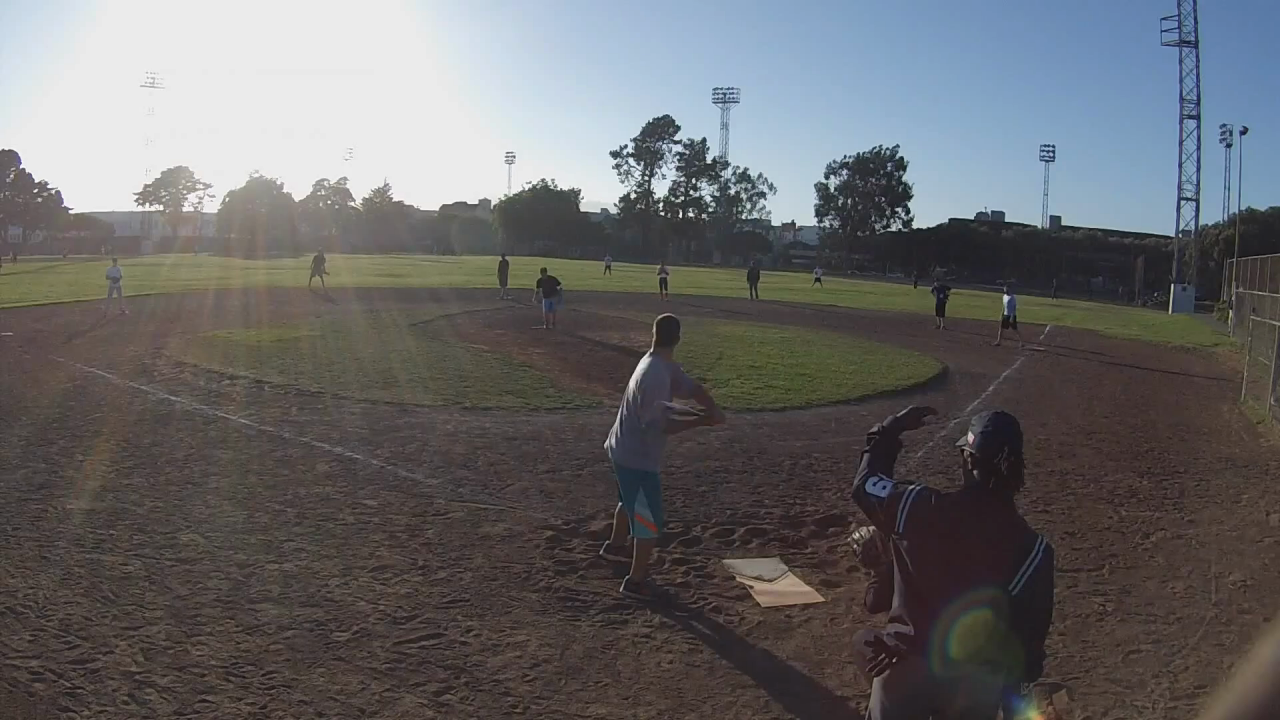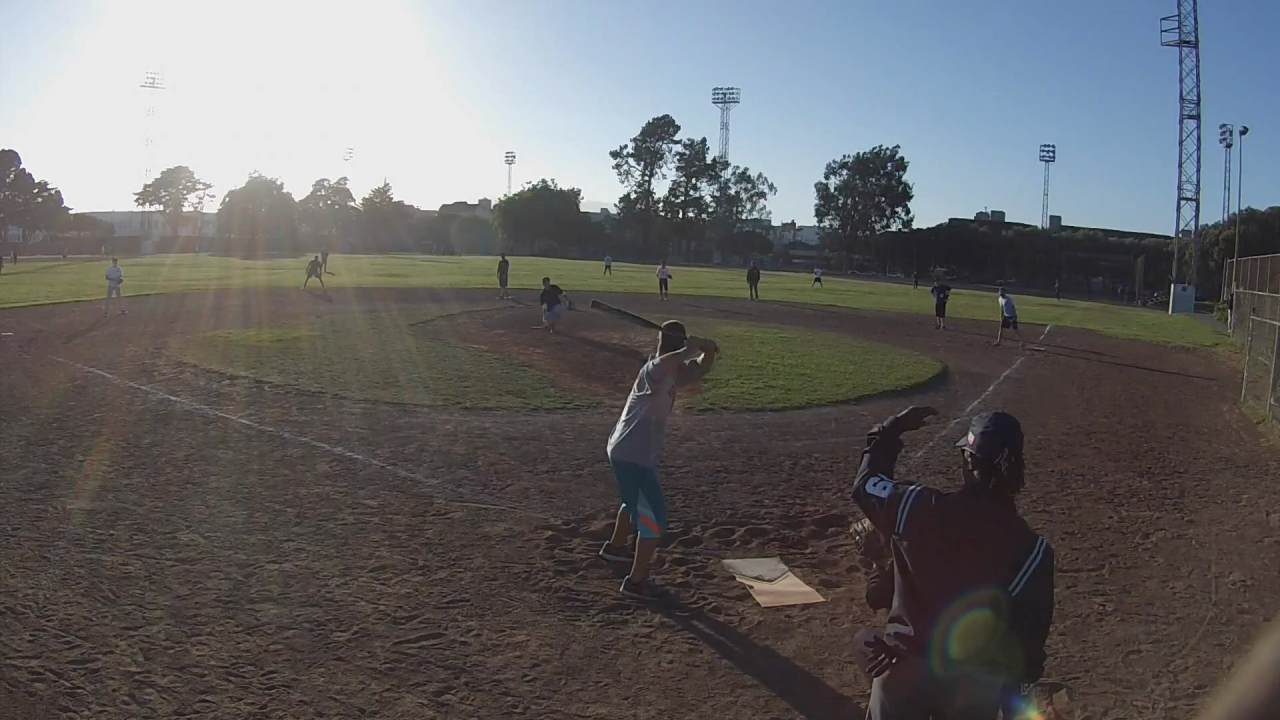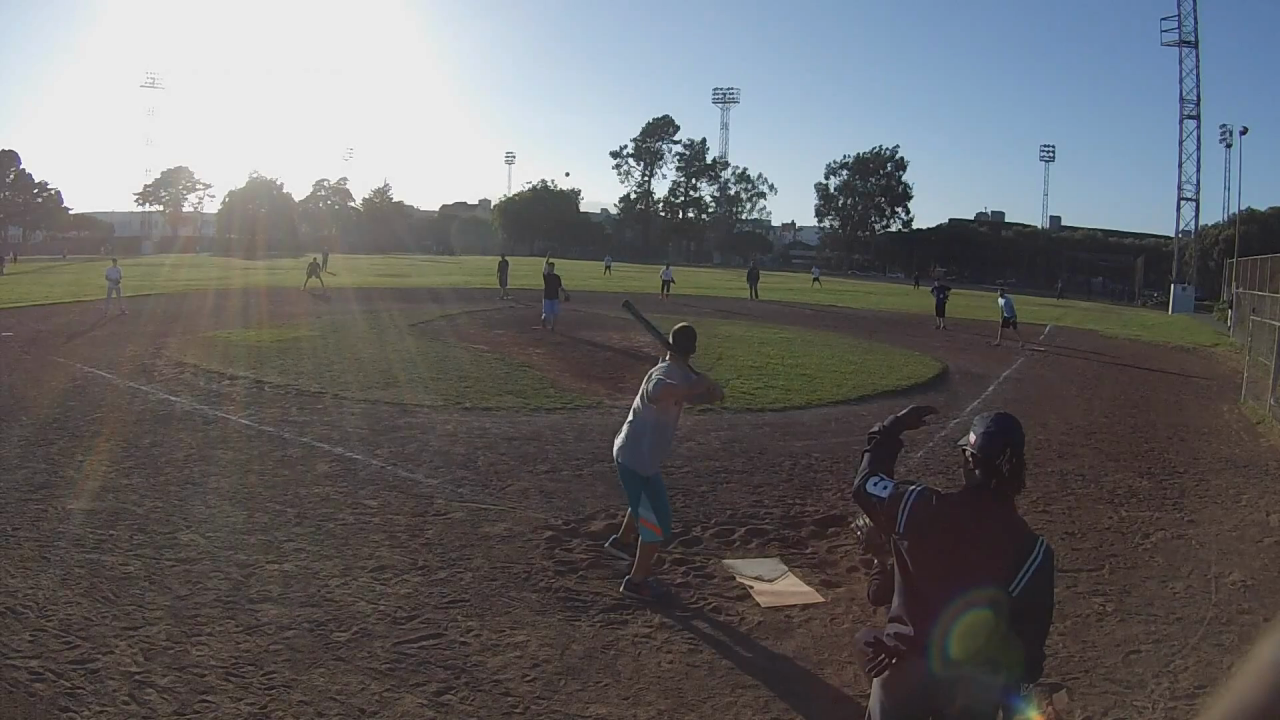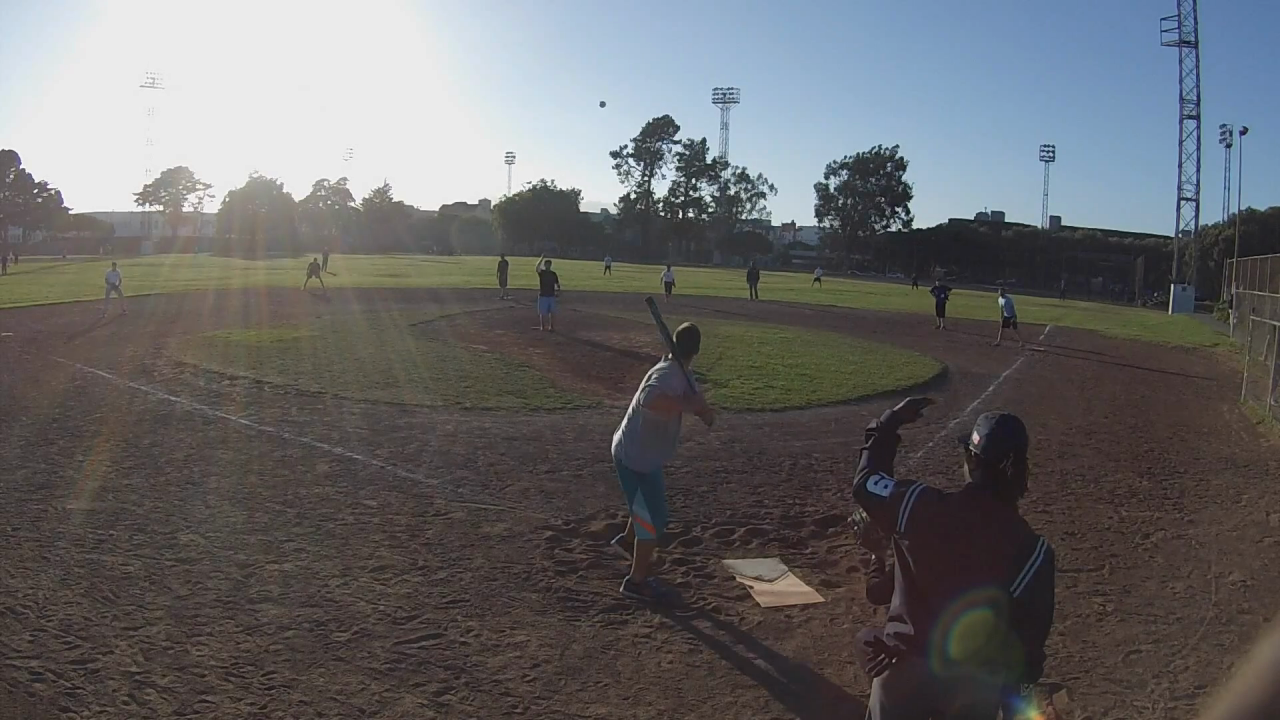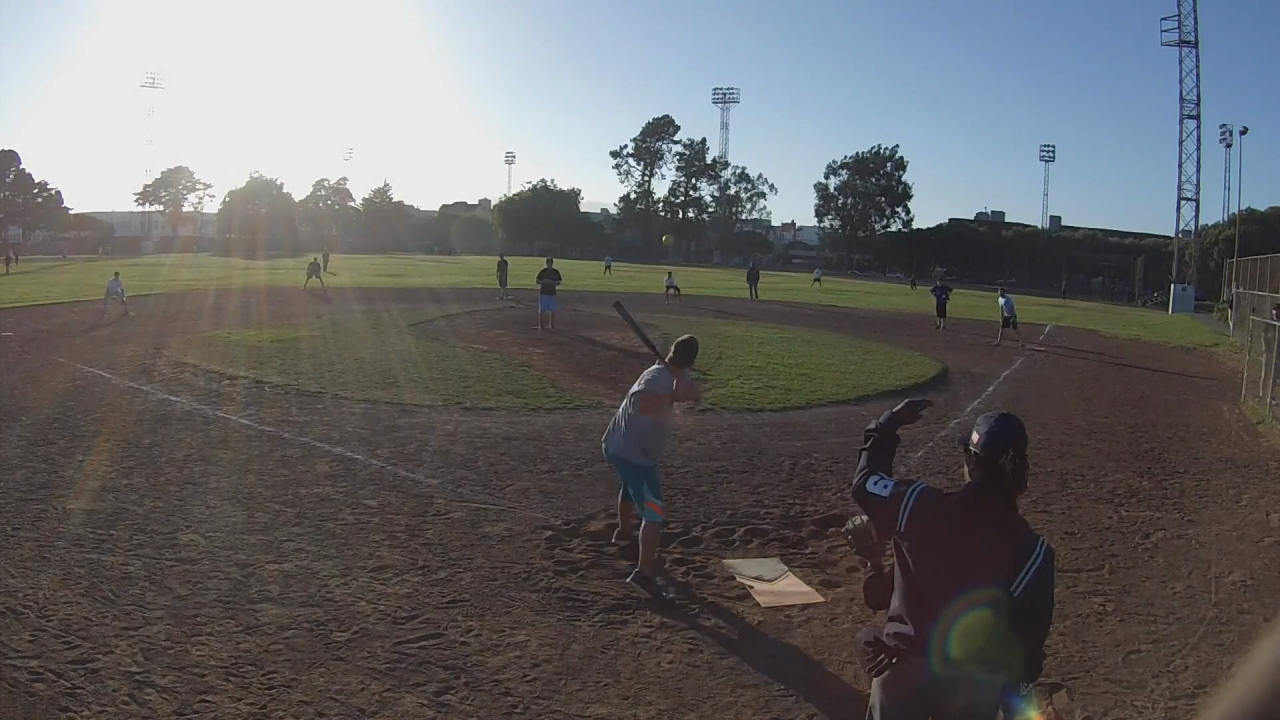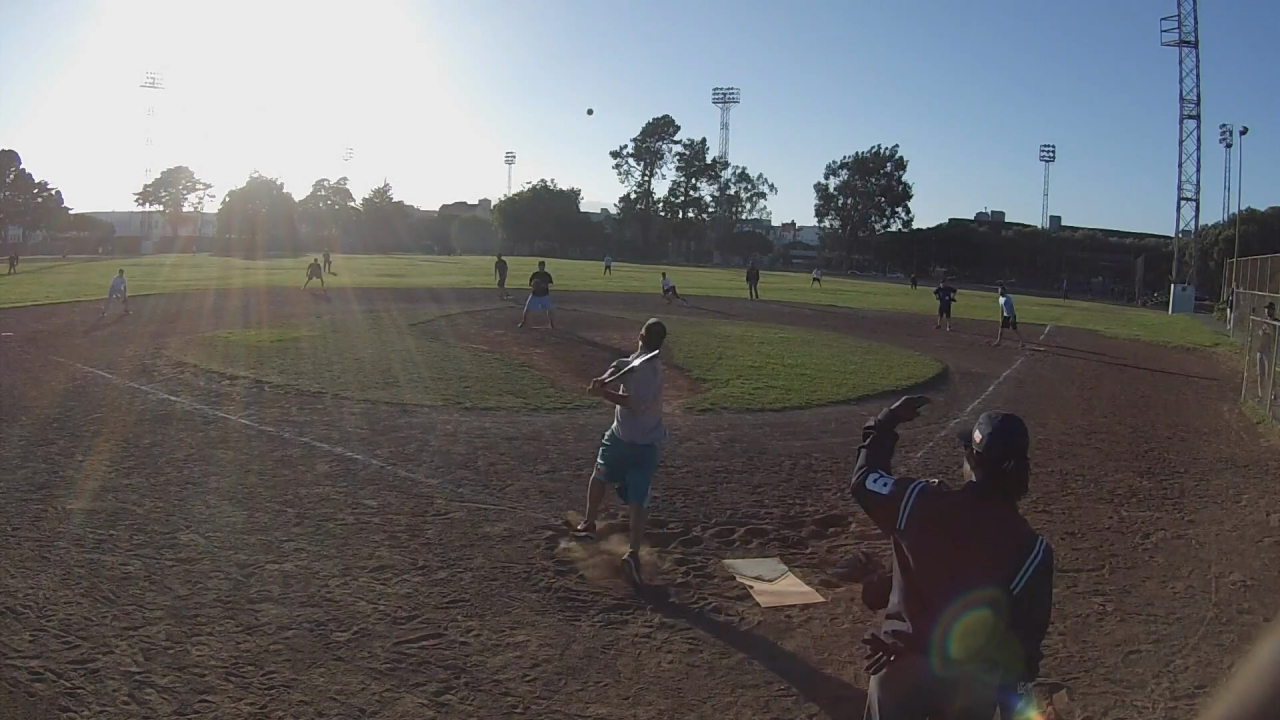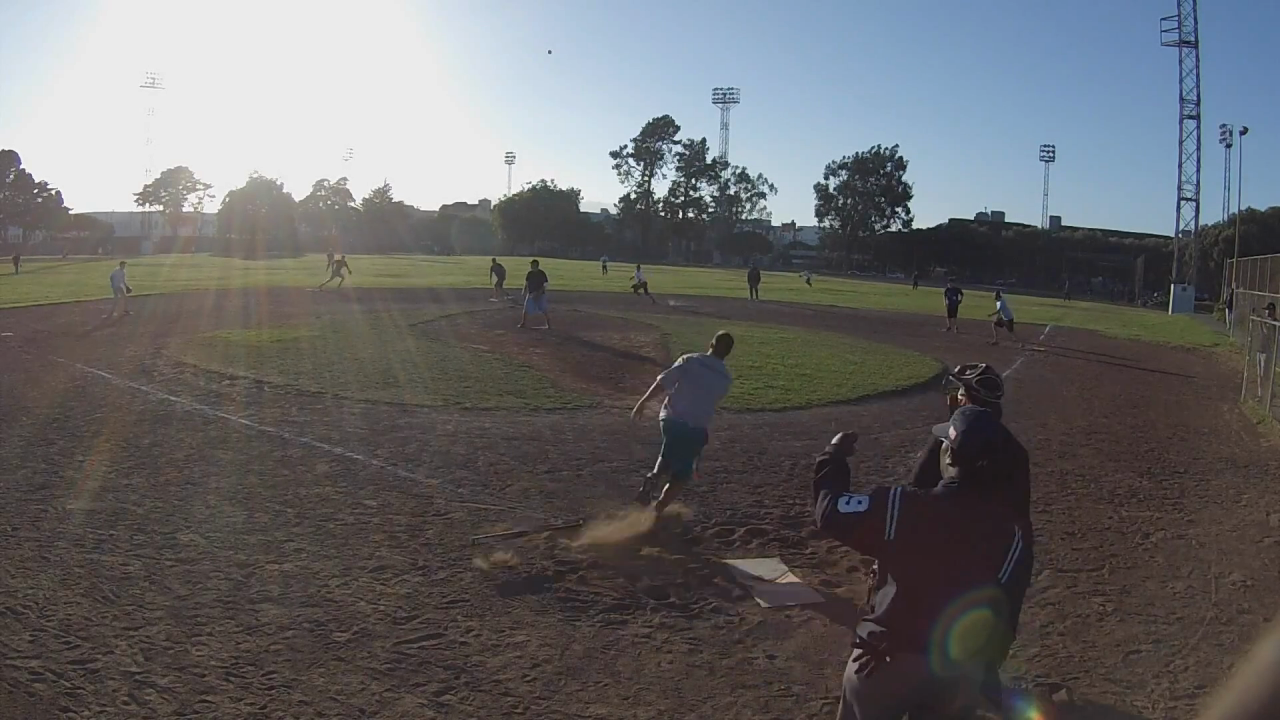
dt=0.5s
person 1, frame 1
left shoulder: (919, 509)
right shoulder: (1031, 550)
left elbow: (865, 485)
right elbow: (1031, 634)
left wrist: (890, 430)
right wrist: (1016, 693)
left hip: (907, 671)
right hip: (978, 684)
person 1, frame 2
left shoulder: (919, 509)
right shoulder: (1032, 551)
left elbow: (865, 485)
right elbow: (1030, 636)
left wrist: (891, 430)
right wrist: (1017, 690)
left hip: (906, 671)
right hip: (978, 685)
person 1, frame 3
left shoulder: (920, 509)
right shoulder: (1031, 551)
left elbow: (866, 483)
right elbow: (1031, 635)
left wrist: (891, 429)
right wrist: (1017, 689)
left hip: (906, 671)
right hip: (977, 684)
person 1, frame 4
left shoulder: (921, 508)
right shoulder: (1031, 551)
left elbow: (866, 482)
right elbow: (1031, 633)
left wrist: (889, 423)
right wrist: (1018, 687)
left hip: (906, 671)
right hip: (977, 684)
person 1, frame 5
left shoulder: (920, 507)
right shoulder: (1031, 550)
left elbow: (865, 482)
right elbow: (1031, 632)
left wrist: (888, 424)
right wrist: (1017, 686)
left hip: (905, 670)
right hip: (977, 683)
person 1, frame 6
left shoulder: (919, 505)
right shoulder: (1029, 549)
left elbow: (864, 480)
right elbow: (1027, 632)
left wrist: (886, 422)
right wrist: (1013, 689)
left hip: (903, 667)
right hip: (973, 680)
person 1, frame 7
left shoulder: (900, 509)
right shoulder: (1008, 536)
left elbow: (832, 514)
right elbow: (1001, 617)
left wrist: (833, 458)
right wrist: (978, 666)
left hip: (886, 663)
right hip: (958, 671)
person 2, frame 1
left shoulder: (660, 364)
right shoulder: (656, 374)
left elbow: (692, 386)
right elbow: (656, 424)
left wrist: (712, 409)
right wrist: (701, 420)
left hip: (625, 448)
right hip: (638, 455)
left knee: (631, 502)
right knee: (649, 517)
left ankle: (615, 546)
right ankle: (637, 582)
person 2, frame 2
left shoulder: (673, 369)
right shoulder: (656, 368)
left elbow: (701, 369)
right elbow: (660, 368)
left wrist: (708, 351)
right wrist: (688, 351)
left hip: (629, 450)
right hip: (633, 454)
left knee: (636, 503)
right knee: (654, 518)
left ankle: (615, 546)
right ankle: (636, 581)
person 2, frame 3
left shoulder: (681, 376)
right shoulder: (664, 374)
left elbow: (703, 396)
right elbow: (656, 393)
left wrist: (712, 390)
right wrist: (696, 385)
left hip: (635, 452)
right hip: (638, 457)
left knee: (643, 505)
right knee: (657, 521)
left ankle: (621, 541)
right ankle: (636, 582)
person 2, frame 4
left shoulder: (682, 373)
right shoulder: (666, 374)
left elbow: (696, 400)
right elbow: (648, 399)
left wrist: (704, 410)
right wrist: (689, 405)
left hip: (645, 451)
right hip: (635, 455)
left knee: (648, 504)
right knee: (652, 518)
left ankle: (628, 539)
right ankle: (637, 581)
person 2, frame 5
left shoulder: (673, 376)
right shoulder: (657, 378)
left elbow: (695, 395)
right elbow: (639, 402)
left wrist: (684, 391)
right wrist: (674, 395)
left hip: (618, 447)
right hip: (633, 453)
left knee: (631, 488)
right knee: (653, 511)
left ankle: (624, 532)
right ankle: (645, 572)
person 2, frame 6
left shoulder: (647, 365)
right shoulder: (649, 362)
left elbow: (636, 403)
right elbow: (620, 367)
left wrist: (604, 391)
left hip: (626, 438)
right hip: (648, 444)
left knee: (601, 475)
right knee: (638, 502)
left ankle: (589, 523)
right ankle: (634, 553)
person 2, frame 7
left shoulder: (688, 360)
right shoulder: (725, 379)
left elbow: (664, 380)
left wrist: (642, 402)
left hip: (671, 420)
right hip: (696, 429)
left knee: (668, 460)
right knee: (681, 477)
left ankle: (653, 479)
right ankle: (656, 512)
